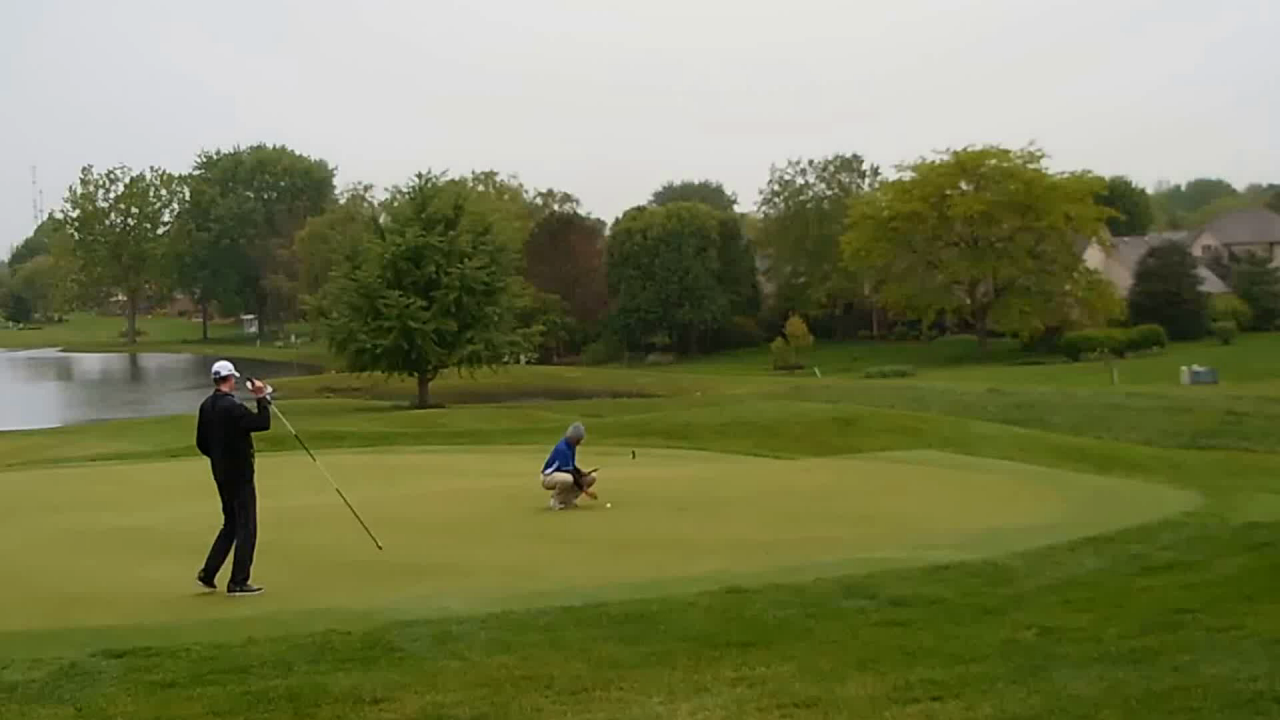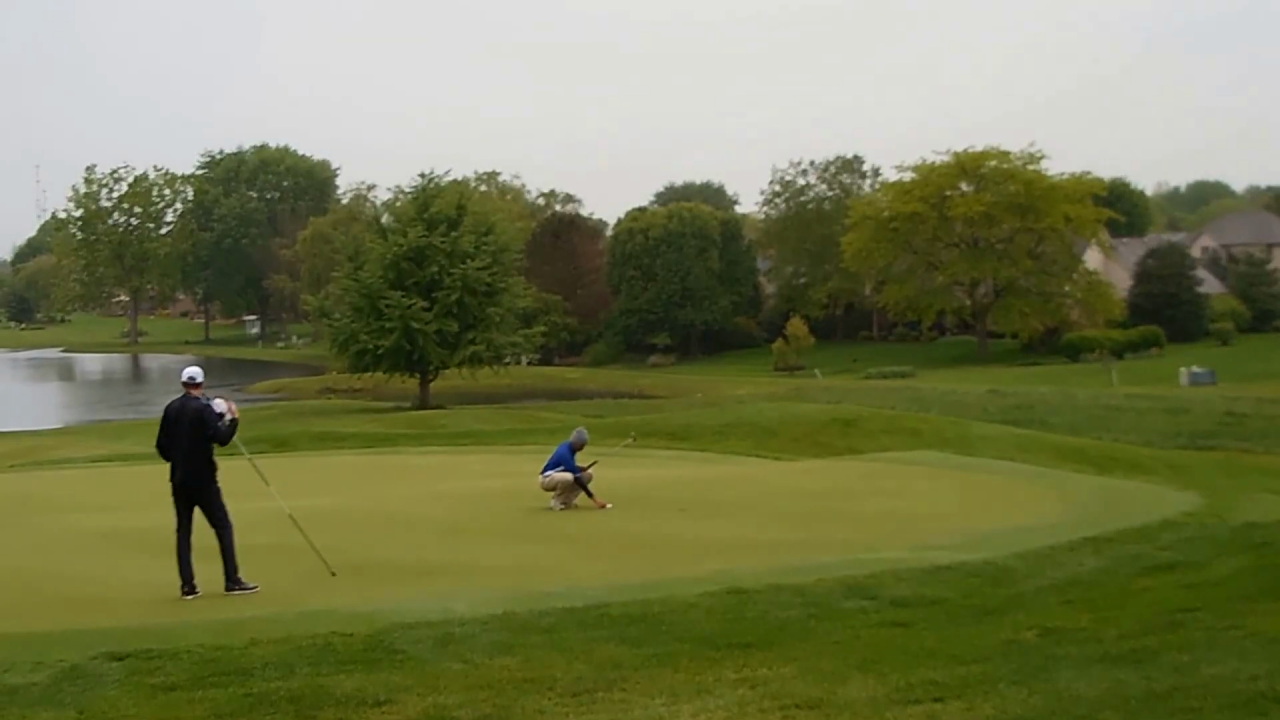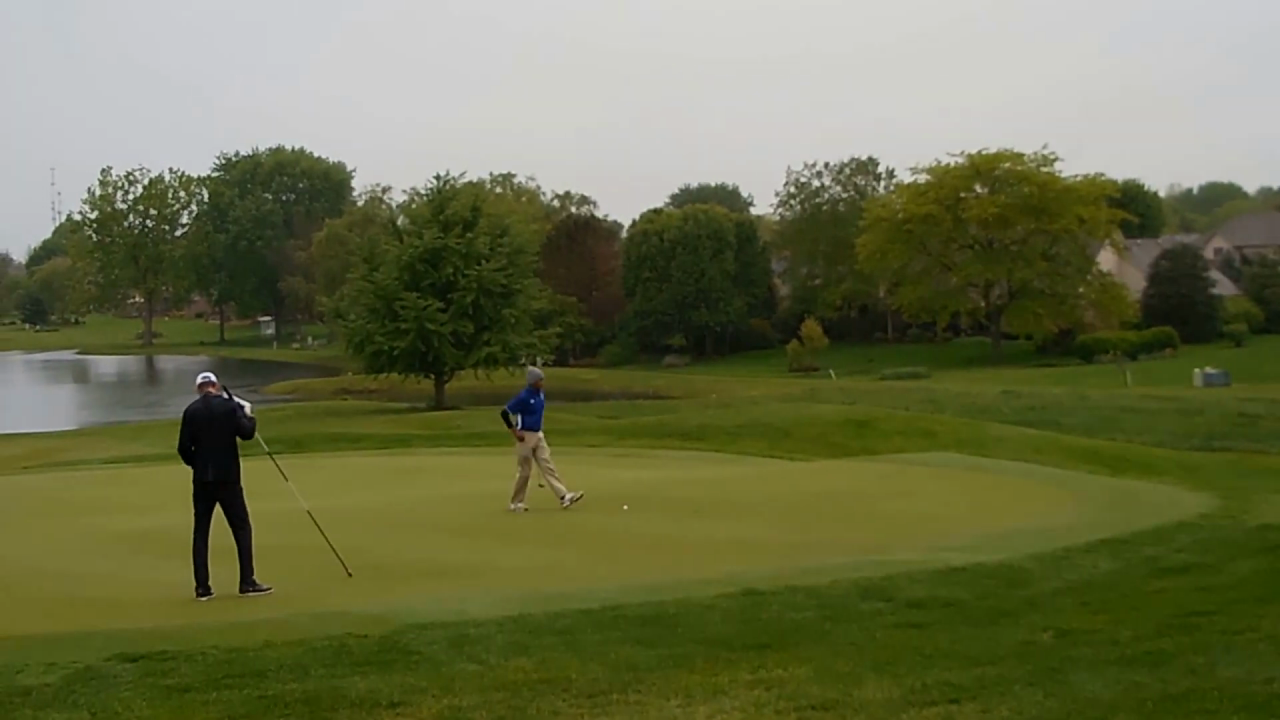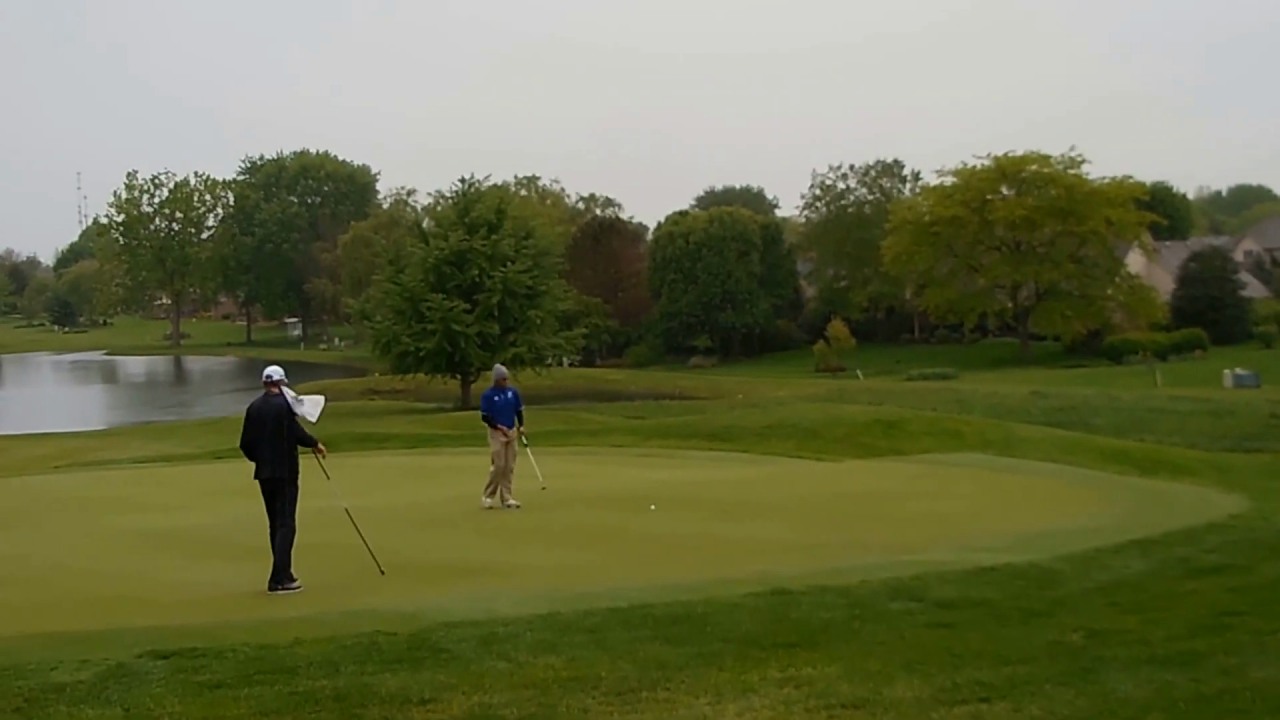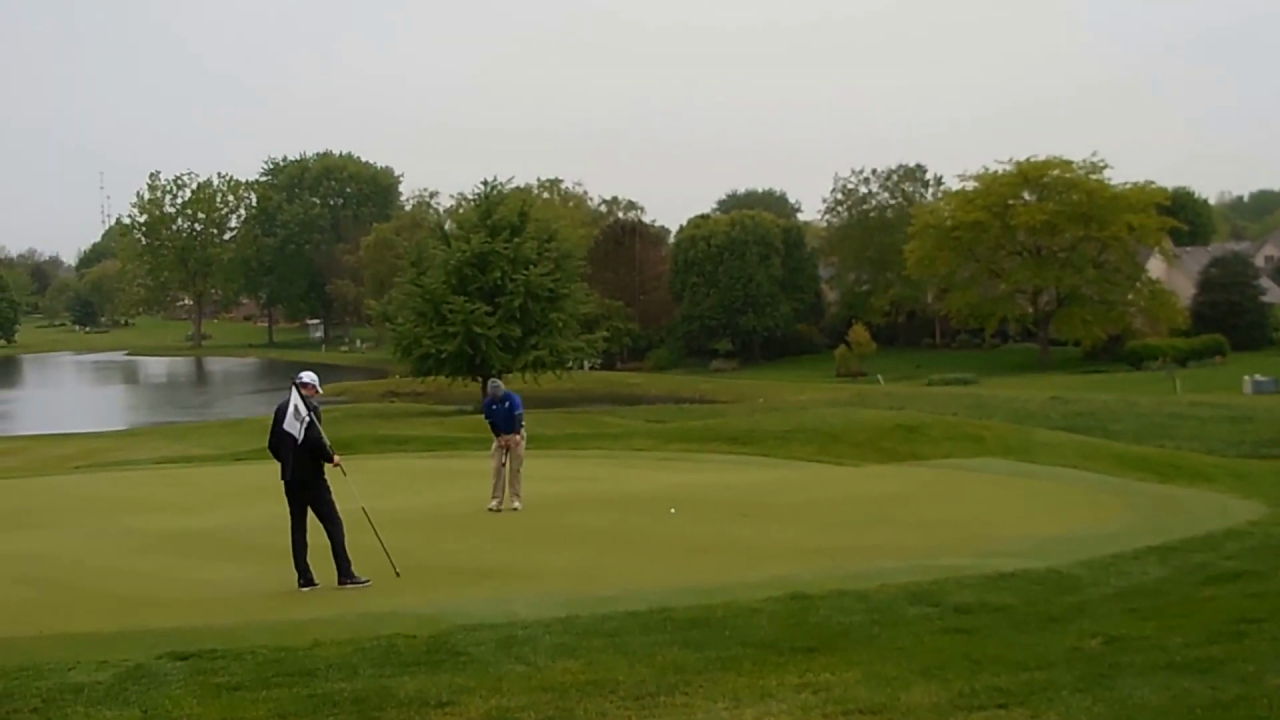
dt=1s
person 1, frame 1
left shoulder: (206, 406)
right shoulder: (232, 406)
left elbow: (202, 443)
right elbow: (263, 424)
right wrist: (262, 398)
left hip: (222, 475)
right hip: (239, 476)
left knee: (230, 525)
right knee: (247, 527)
left ankle: (208, 573)
right ankle: (238, 582)
person 1, frame 2
left shoulder: (171, 408)
right shoulder: (203, 408)
left elbow: (161, 445)
right elbow: (221, 438)
right wrist: (233, 419)
left hip: (179, 480)
right hip: (202, 479)
left knee: (183, 531)
right knee: (223, 527)
left ankle: (187, 585)
right ankle: (232, 581)
person 1, frame 3
left shoulder: (191, 410)
right shoulder: (228, 406)
left elbow: (184, 447)
right elbow: (246, 433)
right wrist: (249, 416)
left hip: (202, 479)
right hip: (227, 477)
left knee: (200, 532)
right knee: (242, 528)
left ankle: (202, 587)
right ankle: (247, 583)
person 1, frame 4
left shoulder: (254, 407)
right shoulder: (284, 404)
left elbow: (245, 444)
right elbow: (297, 434)
right wrist: (315, 444)
left hip: (264, 473)
right hip: (284, 473)
left knee: (275, 525)
right knee: (285, 525)
left ankle: (284, 574)
right ankle: (278, 580)
person 1, frame 5
left shoulder: (282, 409)
right shoulder: (309, 407)
left elbow: (273, 444)
right elbow: (315, 440)
right wrist: (330, 458)
left hip: (290, 477)
right hip: (310, 475)
left knee: (298, 526)
right knee: (333, 523)
left ankle: (304, 578)
right ankle: (345, 575)
